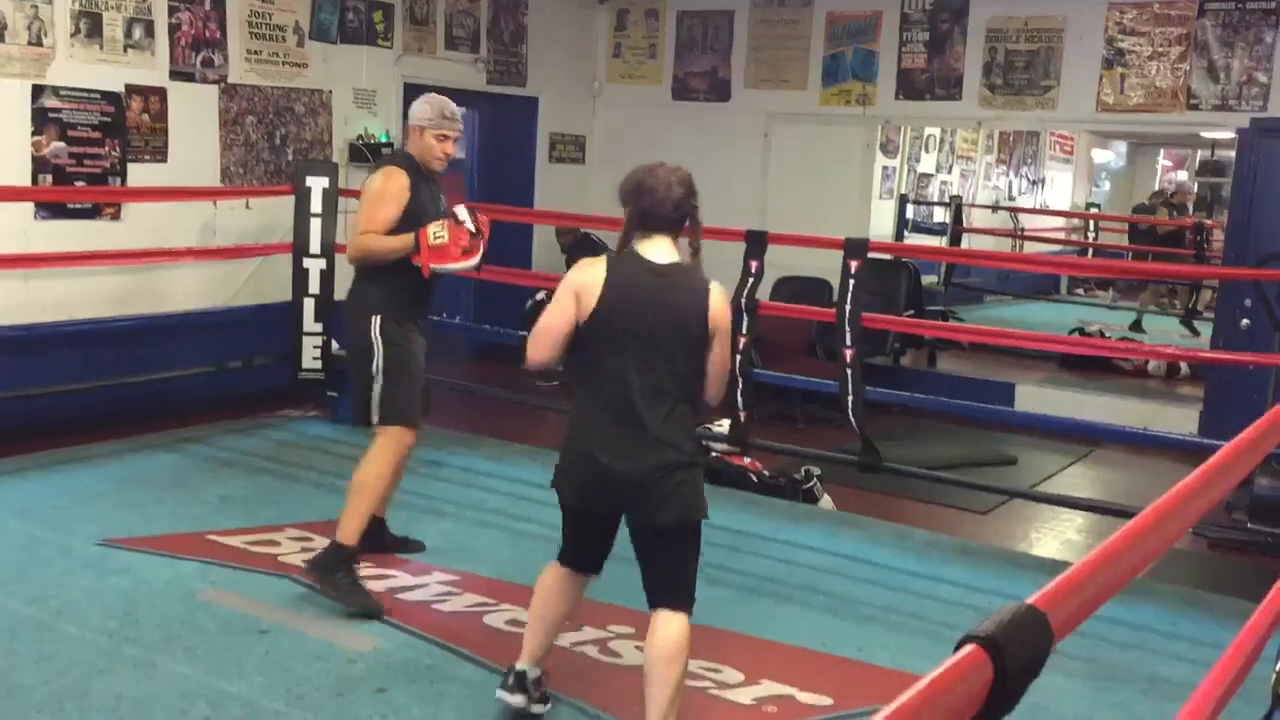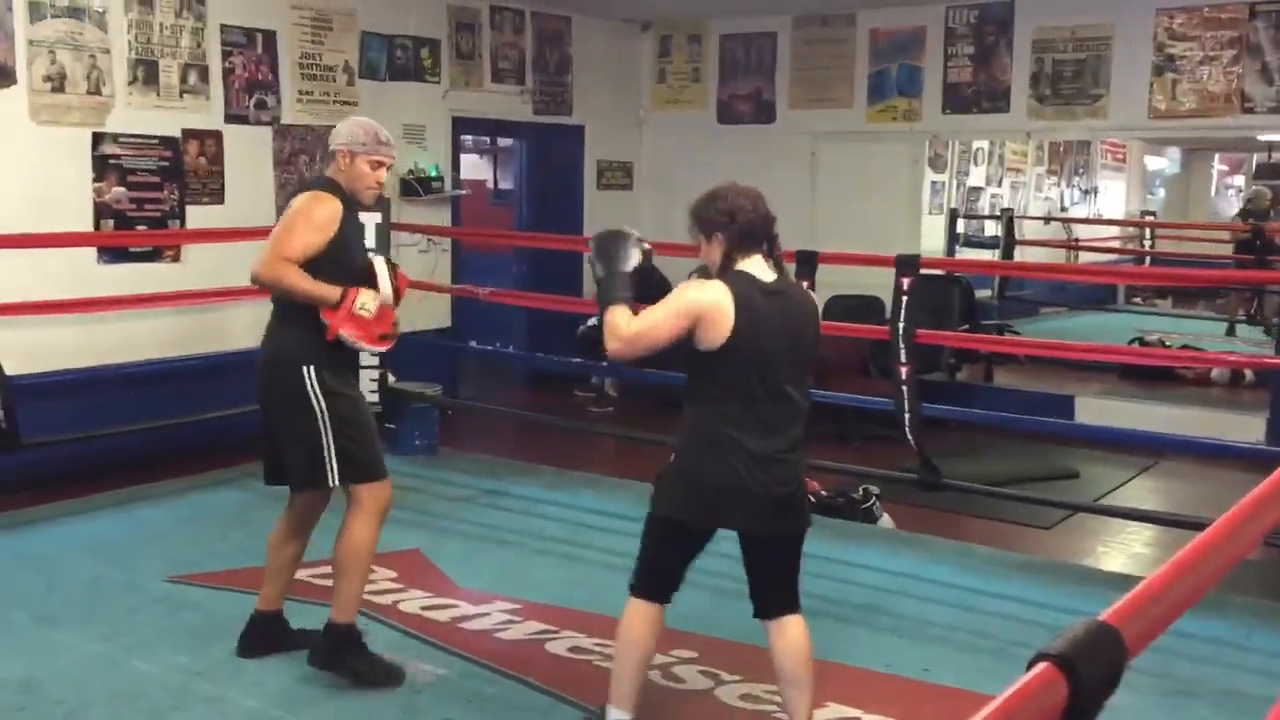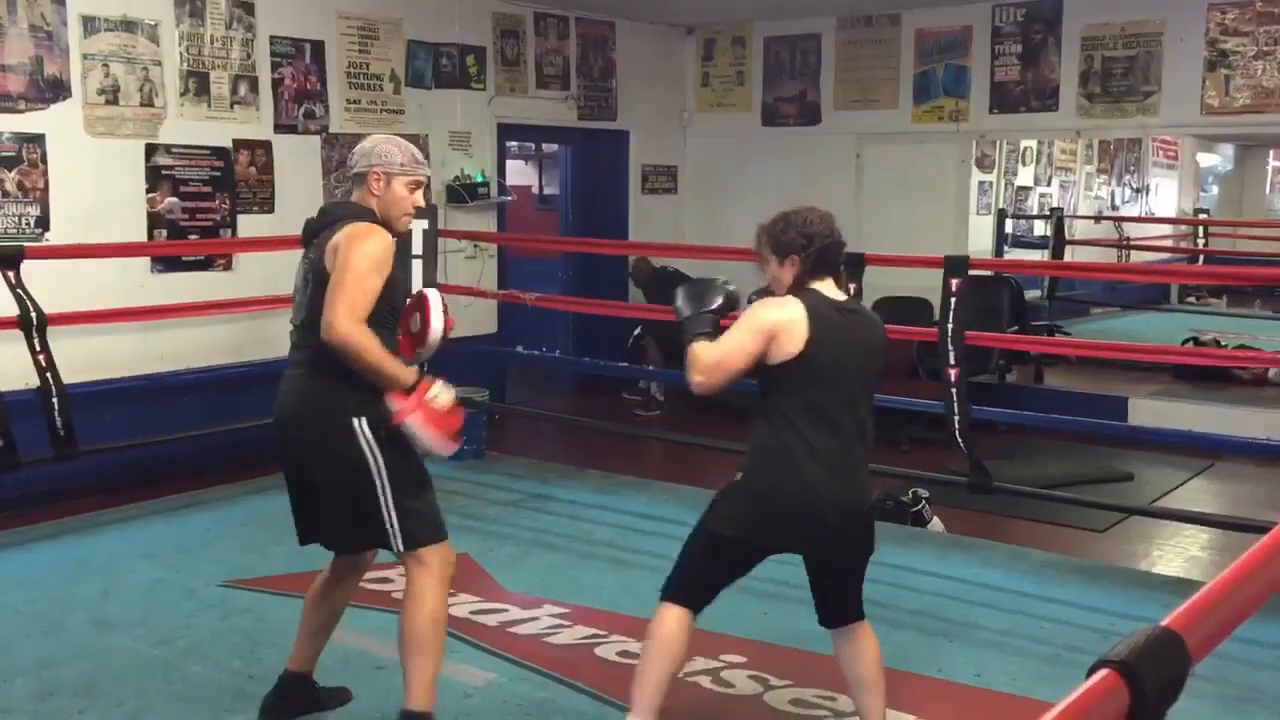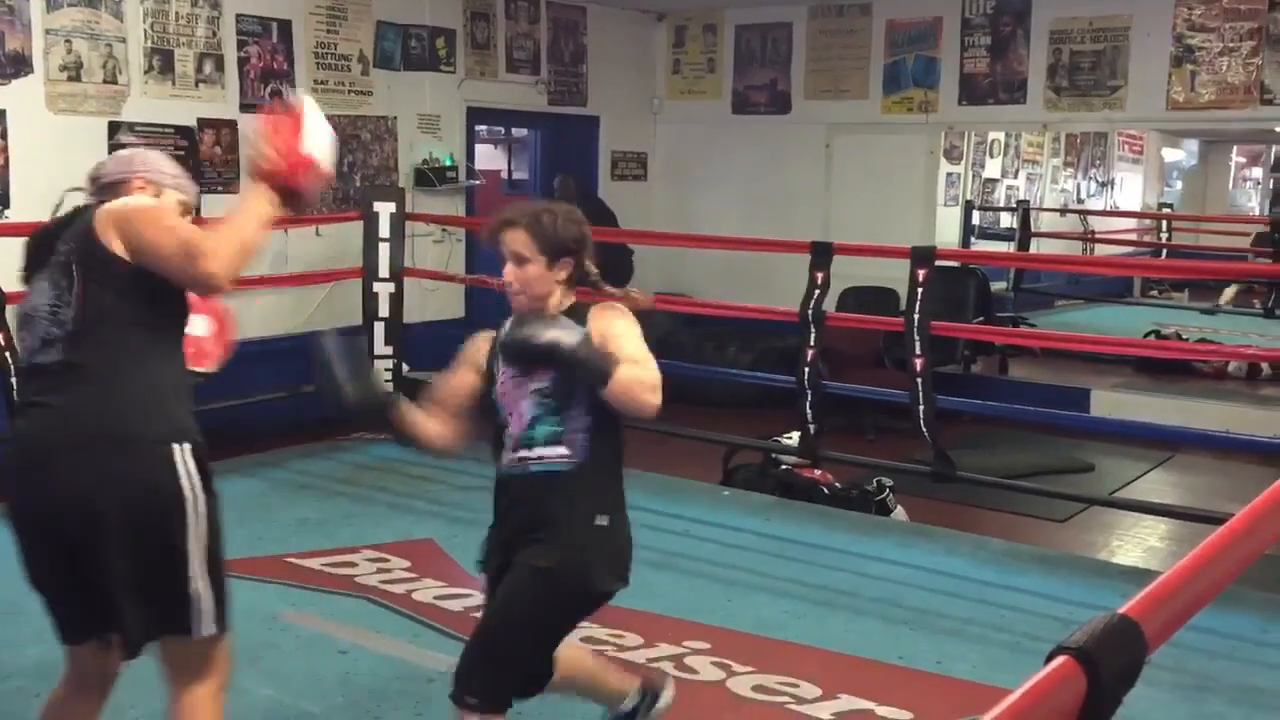
dt=1s
person 1, frame 1
left shoulder: (429, 184)
right shoulder: (393, 178)
right elbow: (358, 247)
right wrist: (418, 241)
left hip: (404, 319)
right hip: (379, 320)
left knee: (397, 430)
right knee: (396, 435)
left ankle: (372, 528)
right ankle: (335, 558)
person 1, frame 2
left shoulder: (344, 212)
right shoulder: (320, 204)
right elbow: (268, 268)
left wrist: (373, 293)
right wrist: (341, 297)
left hip: (310, 369)
right hip: (309, 369)
left knee: (309, 498)
right knee: (371, 493)
left ankle: (265, 624)
right ankle: (339, 637)
person 1, frame 3
left shoulder: (336, 233)
right shoulder: (369, 237)
right elbow: (340, 330)
left wrist: (404, 341)
right wrist: (410, 381)
left hip: (311, 411)
right hip: (344, 415)
left knee: (353, 556)
right knee: (431, 558)
person 1, frame 4
left shoulder: (56, 250)
right shoulder: (126, 215)
right elbow: (212, 270)
right wrist: (272, 187)
right hip: (139, 458)
left knee: (92, 663)
right knee: (198, 663)
person 2, frame 1
left shoulder: (590, 275)
right shoulder: (708, 297)
left elbow: (538, 355)
right elbow: (712, 393)
left hip: (591, 460)
right hip: (666, 469)
left knee: (573, 563)
right knee: (671, 604)
left ankle: (523, 675)
person 2, frame 2
left shoulder: (704, 297)
right shoulder: (805, 304)
left elbow: (620, 343)
left wrist: (613, 279)
left hip: (704, 474)
right hip: (779, 480)
left knee: (648, 591)
right knee: (781, 608)
person 2, frame 3
left shoulder: (776, 313)
right shoulder: (871, 326)
left elbow: (703, 376)
left wrist: (698, 321)
left hip: (770, 490)
right hip: (846, 499)
left knee: (680, 598)
right knee: (847, 618)
person 2, frame 4
left shoulder: (605, 319)
right shoulder: (491, 345)
left elbow: (646, 398)
right elbow: (441, 432)
left wrist: (579, 353)
right wrist: (377, 401)
left hip: (587, 535)
right hip: (519, 531)
right knee: (528, 665)
